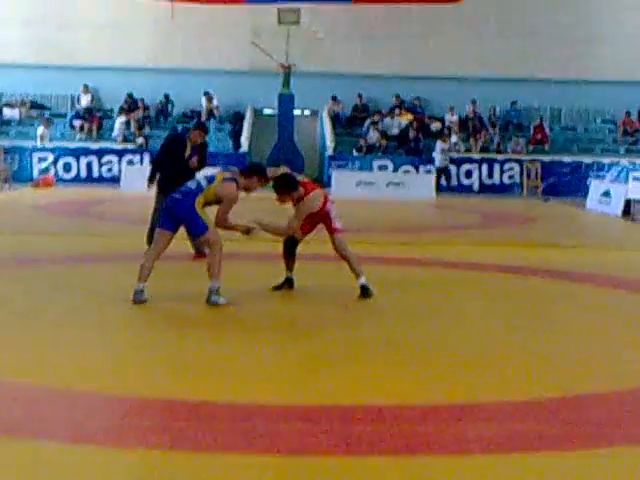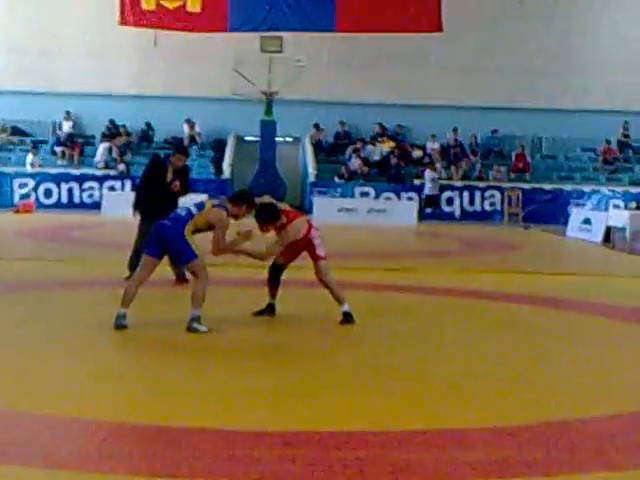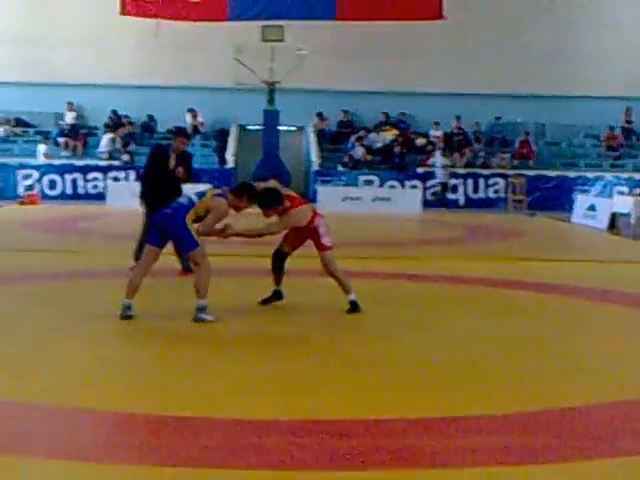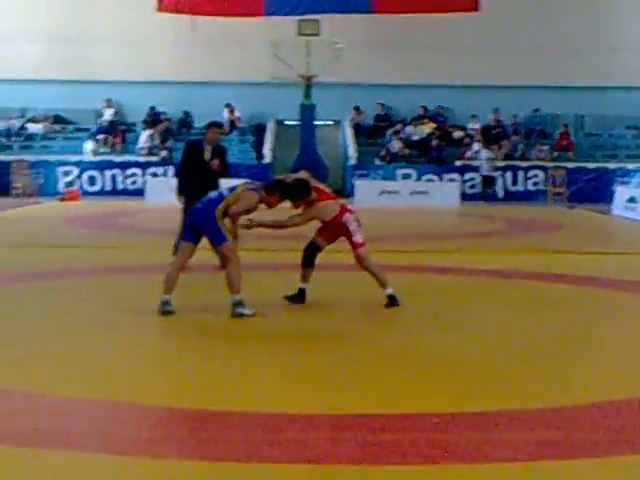
dt=0.2s
person 1, frame 1
left shoulder: (231, 175)
right shoulder: (232, 192)
right elbow: (220, 222)
right wrist: (239, 228)
left hip: (174, 200)
right hip: (189, 206)
left knee: (156, 248)
right knee: (215, 246)
left ankle: (139, 291)
right ankle: (213, 293)
person 1, frame 2
left shoulder: (218, 203)
right shoulder: (222, 218)
right elbow: (216, 249)
right wrist: (238, 240)
left hip: (161, 227)
right hip: (177, 233)
left knee: (141, 274)
right knee: (201, 275)
left ankle: (121, 316)
right ankle: (194, 320)
person 1, frame 3
left shoulder: (219, 193)
right shoulder: (223, 206)
right elbow: (202, 230)
left hip: (162, 216)
right hip: (178, 220)
left knee: (144, 264)
right knee: (203, 264)
left ankle: (127, 307)
right ankle: (200, 311)
person 1, frame 4
left shoulder: (254, 188)
right shoulder: (253, 197)
right elbow: (233, 211)
right wrist: (235, 229)
left hip: (196, 211)
right hip: (210, 215)
left knee: (180, 260)
right knee: (232, 259)
left ankle: (165, 303)
right ankle: (237, 305)
person 2, frame 1
left shoulder: (306, 204)
right shoulder: (294, 181)
left elbow: (287, 231)
left wrist: (264, 226)
left hip: (326, 212)
right hip: (311, 214)
left knee: (341, 248)
right knee: (290, 242)
left ankle: (364, 285)
right ankle: (289, 280)
person 2, frame 2
left shoulder: (288, 232)
right shoulder: (273, 207)
left elbow: (264, 256)
right elbow: (264, 199)
left wrist: (240, 250)
left hip: (310, 239)
right hip: (293, 239)
left knee: (323, 277)
right knee: (275, 269)
left ankle: (346, 312)
right ankle: (271, 306)
person 2, frame 3
left shoulder: (290, 217)
right shoulder: (280, 192)
left elbow: (261, 233)
right elbow: (271, 183)
left wrist: (234, 232)
left hip: (316, 227)
right hip: (300, 227)
left knee: (329, 266)
right knee: (278, 256)
left ankle: (352, 300)
right ankle: (277, 292)
person 2, frame 4
left shoulder: (316, 209)
right shoulder: (312, 185)
left elbow: (286, 224)
right elbow: (302, 174)
left wrist: (259, 223)
right wrist: (287, 180)
left hip: (348, 223)
right hip: (333, 223)
left knee: (364, 262)
right knee: (309, 251)
left ankle: (390, 295)
right ankle: (301, 293)
person 3, frame 1
left shoulder: (202, 145)
right shoulder: (174, 138)
left elbow: (203, 163)
right elbow: (159, 158)
left wrist: (197, 164)
right wrist: (152, 178)
left hip: (186, 185)
right hip: (167, 184)
right knee: (158, 215)
left ankle: (199, 249)
right ankle: (152, 245)
person 3, frame 2
left shoulder: (184, 170)
right shoulder: (155, 163)
left elbow: (186, 189)
right elbow: (143, 183)
left wrist: (180, 188)
right wrist: (137, 204)
left hip: (169, 212)
right hip: (150, 210)
right knee: (141, 242)
left ankle: (180, 274)
right ankle: (133, 271)
person 3, frame 3
left shoulder: (186, 156)
right shoulder: (157, 150)
left elbow: (189, 177)
right elbow: (147, 173)
left wrist: (183, 175)
right wrist: (144, 195)
left hip: (173, 200)
right hip: (154, 199)
right knee: (147, 231)
left ankle: (185, 264)
right ankle: (139, 261)
person 3, frame 4
left shoulder: (221, 150)
right shoulder: (192, 145)
left elbow: (225, 171)
right elbow: (183, 168)
left wrist: (218, 168)
right wrist: (181, 190)
left hip: (211, 194)
right hip: (192, 194)
